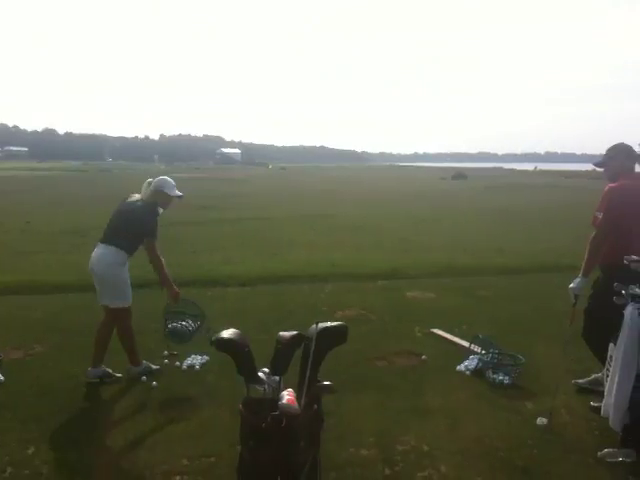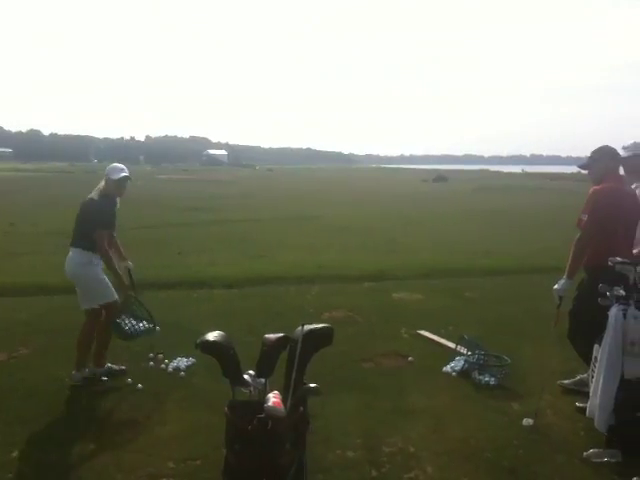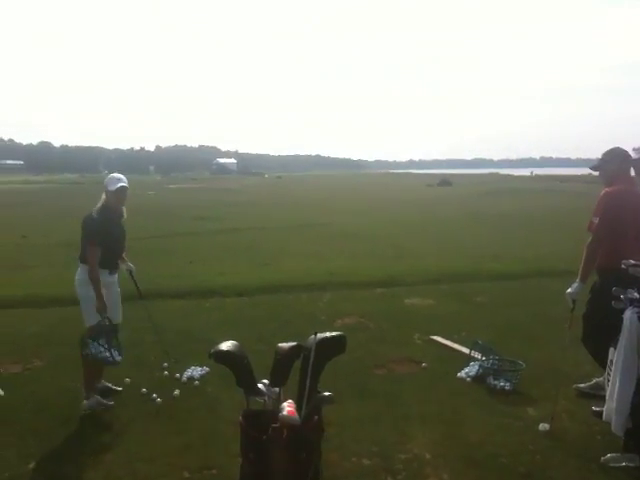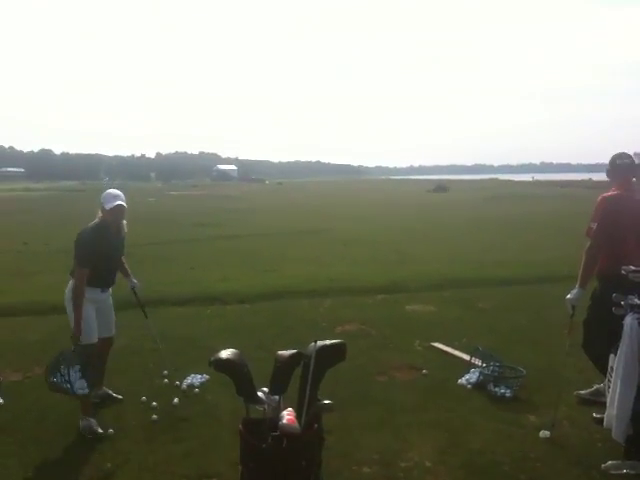
dt=0.3s
person 1, frame 1
left shoulder: (616, 191)
left elbow: (599, 237)
left wrist: (582, 277)
left hip: (616, 272)
left knee: (594, 329)
right knee: (615, 329)
right ankle: (609, 375)
person 1, frame 2
left shoulder: (601, 193)
left elbow: (584, 238)
left wrist: (567, 279)
left hip: (600, 274)
left knee: (580, 331)
right knee: (598, 329)
person 1, frame 3
left shoulder: (611, 196)
left elbow: (595, 242)
left wrist: (580, 282)
left hip: (613, 277)
left knee: (593, 334)
right knee: (613, 332)
person 1, frame 4
left shoulder: (609, 201)
left elbow: (594, 247)
left wrist: (579, 288)
left hip: (613, 283)
left knee: (594, 340)
right knee: (614, 337)
person 2, frame 1
left shoulder: (136, 204)
right shoulder: (147, 213)
right elbow: (152, 255)
left wrist: (158, 257)
right wrist: (170, 287)
left hip: (100, 258)
right hip: (112, 261)
left knee: (112, 315)
right knee: (124, 316)
left ankle: (95, 367)
right ankle: (137, 366)
person 2, frame 2
left shoulder: (104, 203)
right shoulder: (98, 206)
left elbow: (110, 236)
right elbow: (102, 246)
left wrist: (124, 260)
right wrist: (119, 278)
left hip: (81, 262)
right hip: (84, 262)
left knee: (93, 315)
right knee: (112, 307)
left ankle: (81, 369)
right ankle: (99, 365)
person 2, frame 3
left shoulder: (118, 217)
right shoulder: (95, 220)
right elbow: (92, 262)
left wrist: (125, 261)
right wrist: (99, 297)
left hip: (111, 277)
right hip: (91, 279)
left ankle: (97, 381)
right ankle: (90, 396)
person 2, frame 4
left shoulder: (118, 232)
right shoulder: (88, 237)
right elbow: (79, 282)
left wrist: (129, 277)
right wrist: (77, 324)
left hip: (103, 293)
right hip: (83, 295)
left knee: (106, 342)
right knee: (87, 351)
left ankle: (98, 388)
right ankle: (86, 416)
